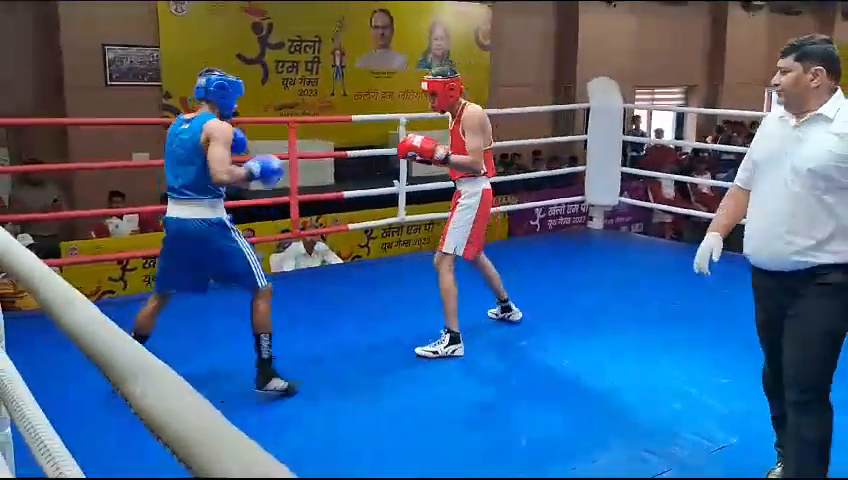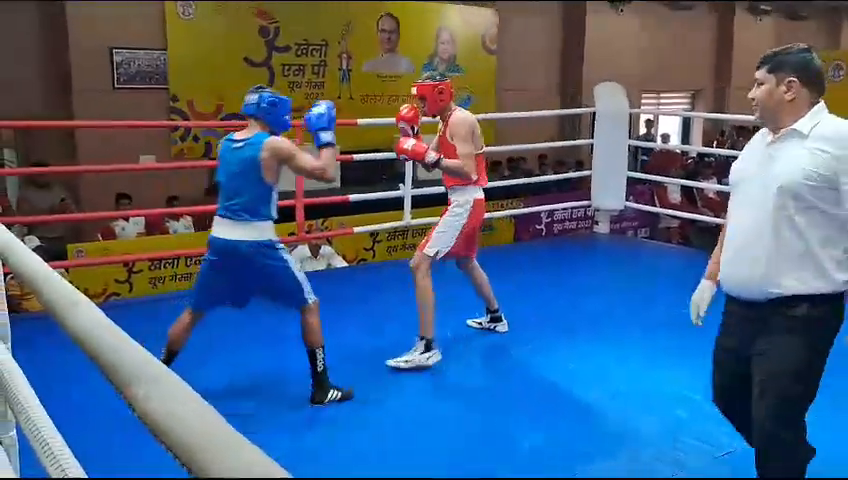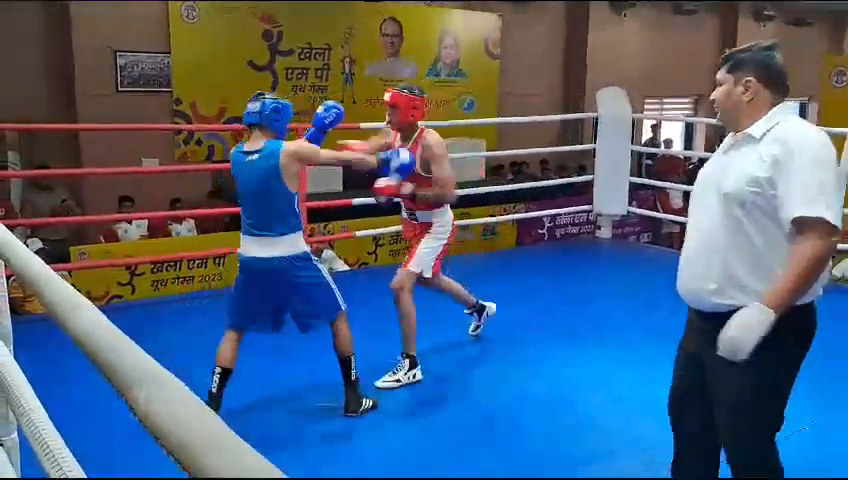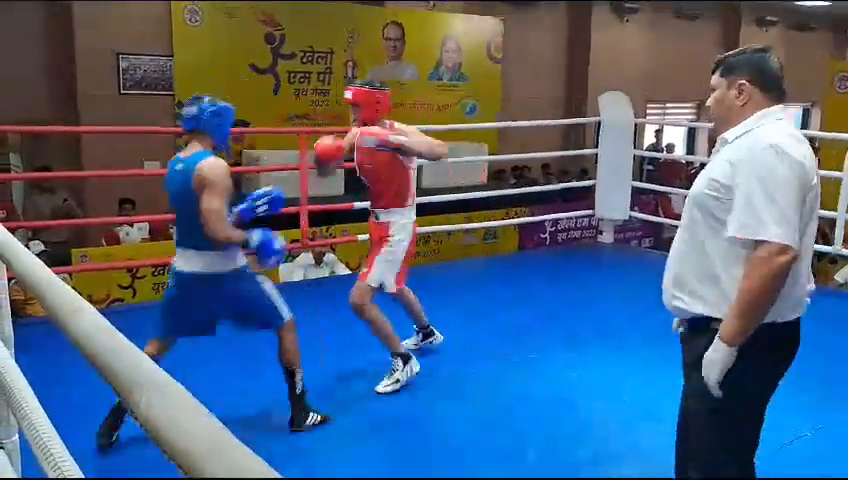
dt=0.3s
person 1, frame 1
right shoulder: (773, 123)
right elbow: (745, 185)
right wrist: (715, 231)
right hip: (769, 277)
left knee: (804, 389)
right knee: (777, 381)
person 1, frame 2
right shoulder: (760, 141)
right wrist: (710, 277)
left hip: (799, 315)
right hip: (742, 307)
left knee: (776, 424)
right knee: (729, 395)
person 1, frame 3
left shoulder: (797, 143)
right shoulder: (735, 142)
left wrist: (763, 310)
left hip: (763, 328)
right hip: (709, 320)
left knee: (746, 443)
right knee: (688, 422)
person 1, frame 4
left shoulder: (765, 147)
right shoulder: (753, 144)
left elbow: (776, 254)
left wrist: (727, 341)
right wrist: (701, 314)
left hip: (743, 338)
right hip: (720, 327)
person 2, frame 1
left shoulder: (176, 126)
right shoulder: (217, 127)
right elbow: (220, 175)
right wrist: (254, 169)
left hip: (175, 221)
right hip: (209, 225)
left knee: (160, 297)
right knee: (260, 292)
right ankle: (266, 375)
person 2, frame 2
left shoulder: (226, 142)
right shoulder: (276, 145)
right elbow: (326, 173)
right wrist: (326, 134)
left hip: (222, 240)
right hip: (258, 243)
left knee: (194, 312)
right knee: (309, 306)
right ankle: (321, 388)
person 2, frame 3
left shoulder: (237, 155)
right shoulder: (291, 151)
right elbow: (351, 159)
left wrist: (317, 130)
left hip: (252, 258)
right hip: (292, 257)
left knee: (235, 331)
right knee: (337, 318)
left ankle: (213, 402)
right ankle: (353, 396)
person 2, frame 4
left shoulder: (174, 166)
right shoulder: (213, 168)
right elbow: (218, 231)
left wrist: (248, 207)
right wrist: (256, 239)
left hip: (185, 272)
right hip: (224, 271)
left knee: (160, 343)
right knee: (286, 325)
left ankle: (113, 421)
right ankle: (300, 412)
person 3, frame 1
left shoulder: (472, 115)
right shoulder: (456, 116)
left elbow: (475, 164)
left wrist: (436, 153)
right wrist: (427, 153)
left hip: (473, 194)
right hip: (469, 192)
left knee: (444, 262)
right knee: (474, 255)
left ankle: (452, 339)
right ankle: (506, 307)
person 3, frame 2
left shoulder: (461, 120)
right shoulder: (447, 122)
left elbow: (466, 169)
right elbow: (432, 164)
left wrist: (427, 155)
right wrist: (411, 133)
left hip: (465, 202)
right hip: (465, 201)
left knee: (420, 265)
right knee: (466, 261)
left ankle: (426, 346)
right ankle: (495, 317)
person 3, frame 3
left shoulder: (432, 142)
right shoulder: (392, 134)
left elbow: (447, 195)
right elbow: (366, 152)
left wrist: (405, 190)
left hip: (436, 223)
right hip: (413, 221)
left knee: (401, 287)
right knee: (431, 279)
left ankle: (410, 365)
right ankle: (481, 308)
person 3, frame 4
left shoulder: (401, 133)
right shoulder: (357, 134)
left elbow: (441, 151)
right elbow: (326, 162)
left wrist: (390, 140)
right wrist: (326, 154)
left hip: (397, 226)
right hip: (379, 222)
left knee: (360, 300)
right knee: (393, 286)
left ankle: (403, 359)
right ankle: (426, 332)
